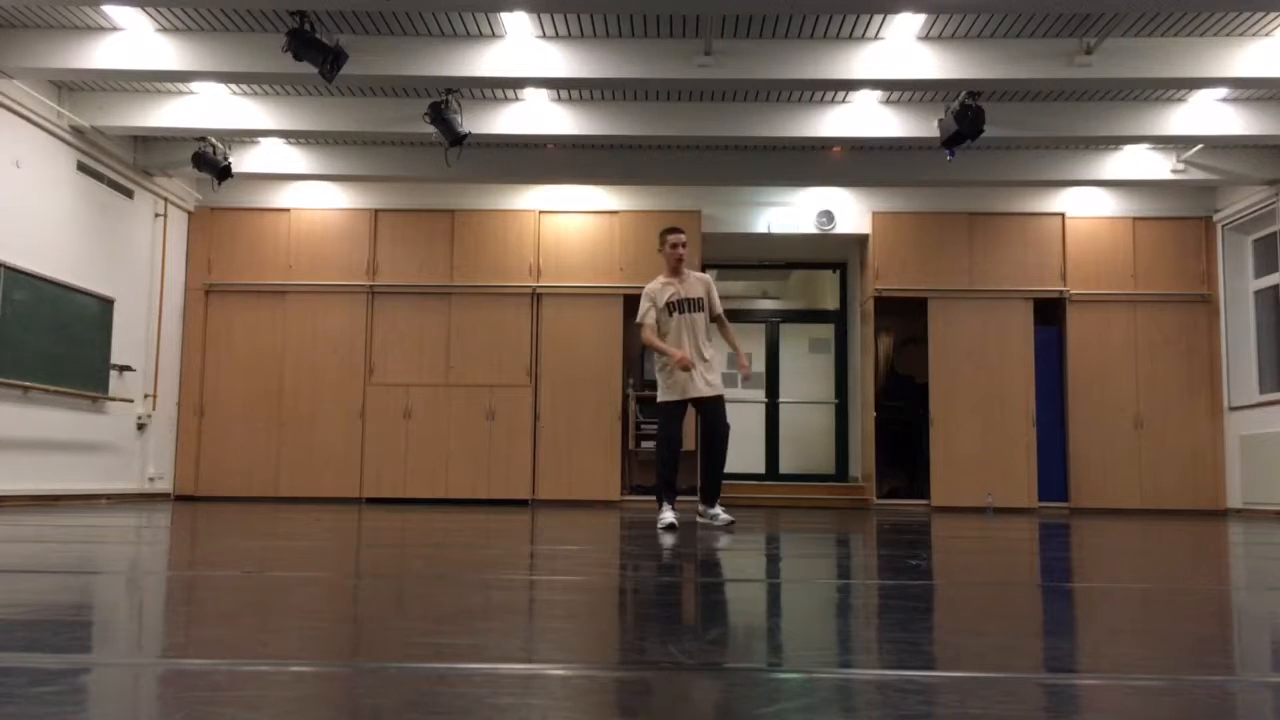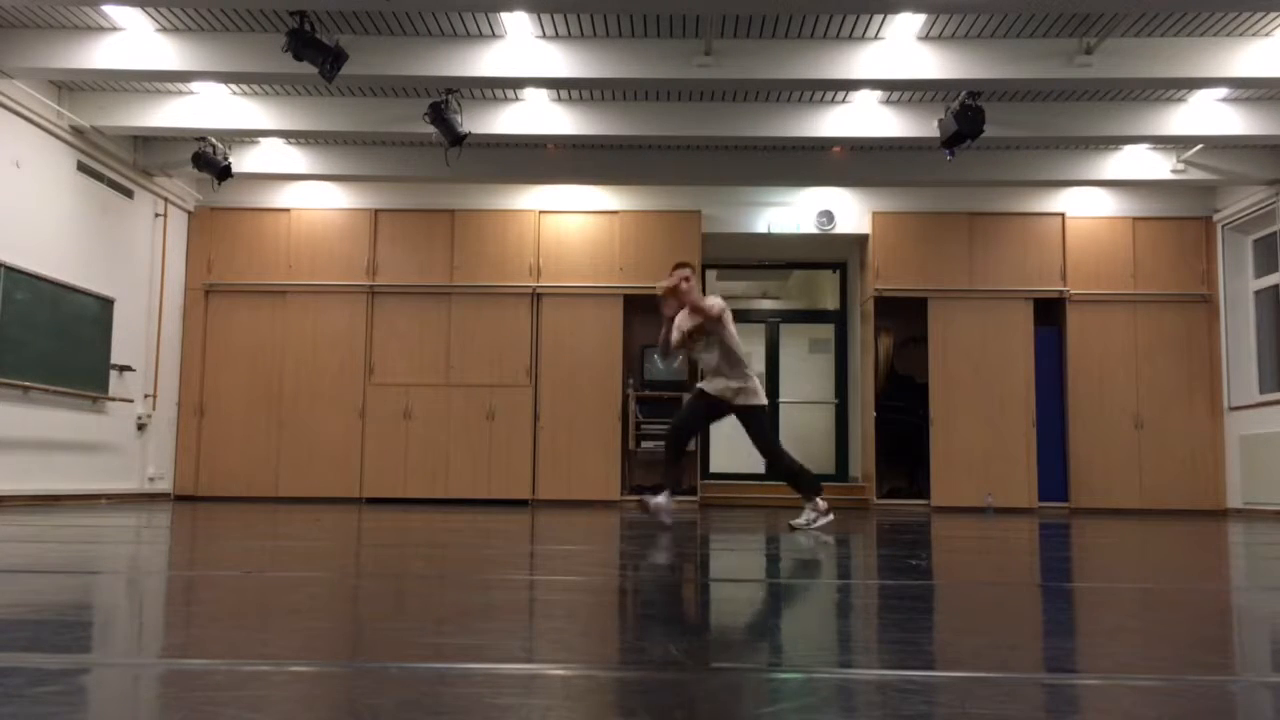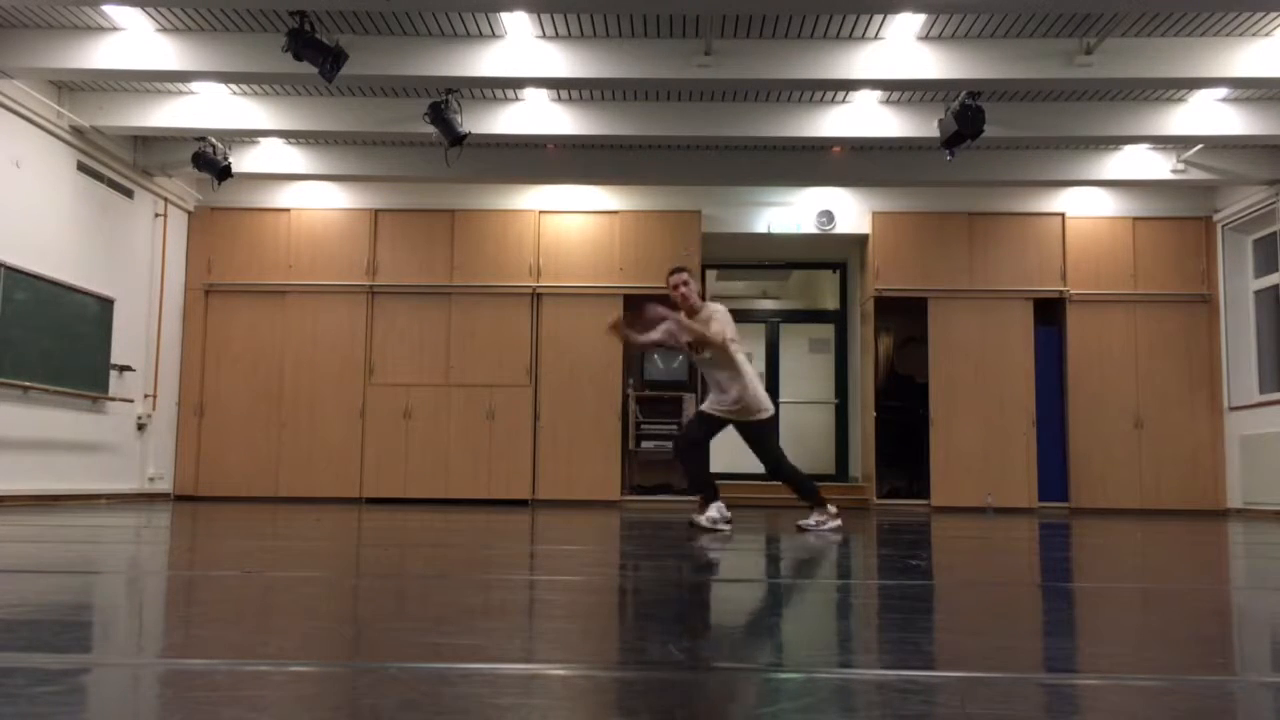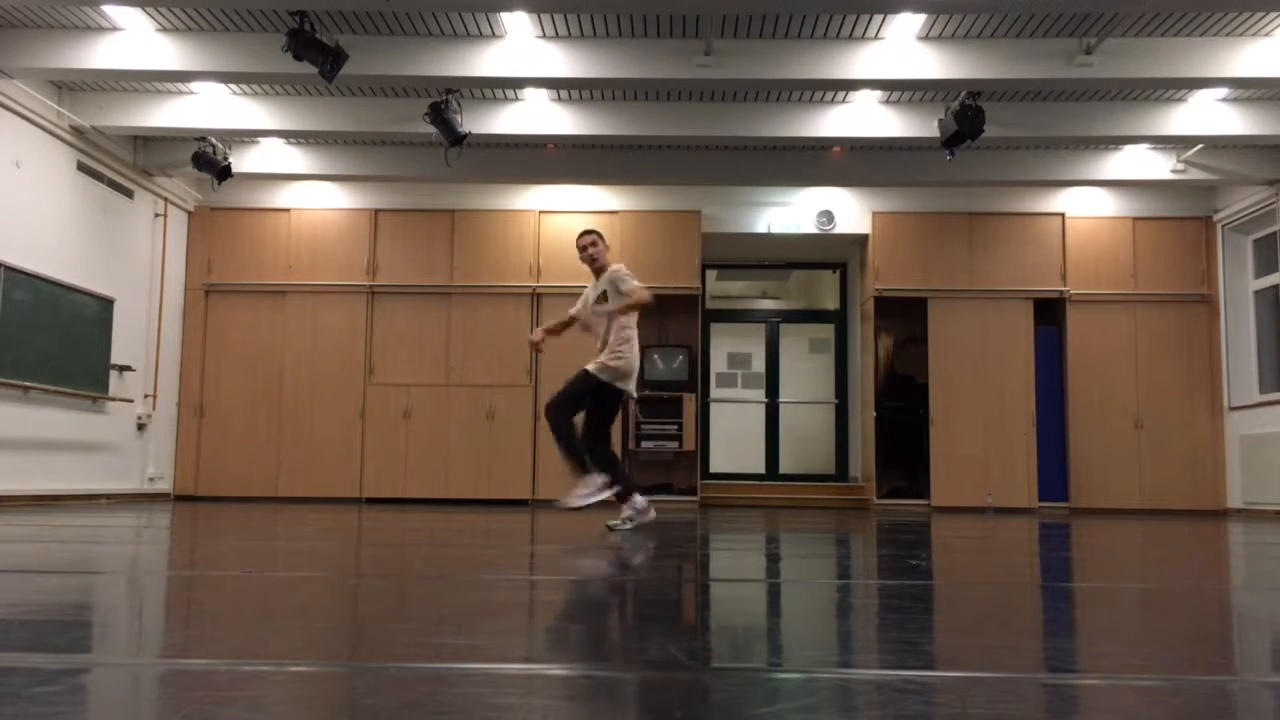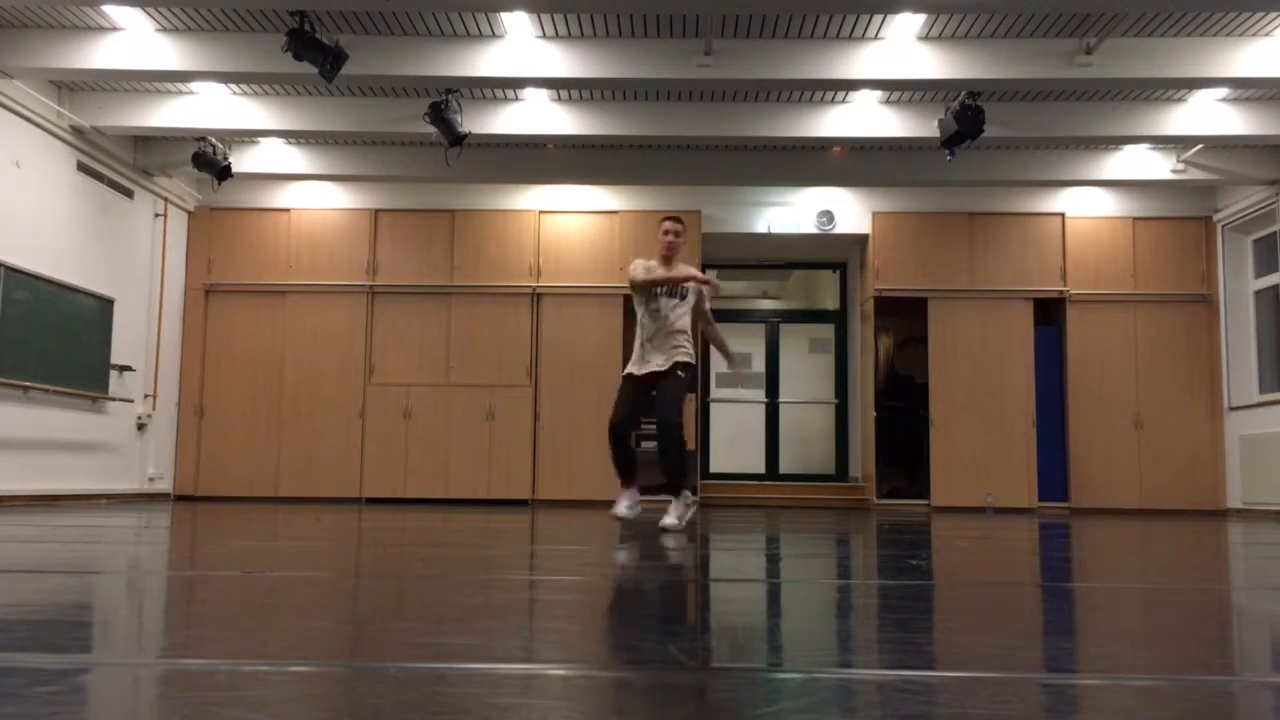
dt=1s
person 1, frame 1
left shoulder: (704, 282)
right shoulder: (652, 291)
left elbow: (720, 321)
right elbow: (648, 335)
left wrist: (740, 355)
right wrist: (674, 353)
left hip: (707, 376)
right hip: (671, 381)
left knee: (718, 435)
right knee: (669, 442)
left ankle: (710, 504)
right ankle: (666, 506)
person 1, frame 2
left shoulder: (713, 304)
right shoulder: (682, 318)
left elbow: (712, 313)
right elbow: (665, 351)
left wrist: (683, 297)
right wrist: (668, 316)
left hip: (743, 388)
right hip: (713, 387)
left knee: (770, 451)
right knee: (677, 433)
left ankle: (816, 503)
right ankle: (666, 497)
person 1, frame 3
left shoulder: (716, 313)
right shoulder: (674, 327)
left elbow: (716, 342)
right elbow: (638, 342)
left wrist: (673, 317)
right wrist: (622, 330)
left hip: (749, 403)
right hip: (717, 402)
left knee: (775, 463)
right knee: (686, 445)
left ankle: (824, 511)
right ankle: (713, 506)
person 1, frame 4
left shoulder: (617, 273)
right shoulder: (590, 292)
left elbow: (643, 298)
right elbow: (566, 322)
left wrist: (599, 313)
right wrist: (541, 332)
left hip: (615, 365)
right hip: (608, 366)
left knee: (557, 409)
right knee: (594, 439)
left ankle: (590, 478)
right ankle: (634, 505)
person 1, frame 5
left shoulder: (693, 279)
right shoulder: (641, 268)
left elbow: (706, 322)
right elbow: (639, 283)
left wrist: (730, 357)
right wrist: (685, 276)
left hip: (676, 359)
right hip: (641, 362)
left knee: (668, 423)
right knee: (618, 426)
left ankle: (682, 497)
right ankle: (630, 490)
